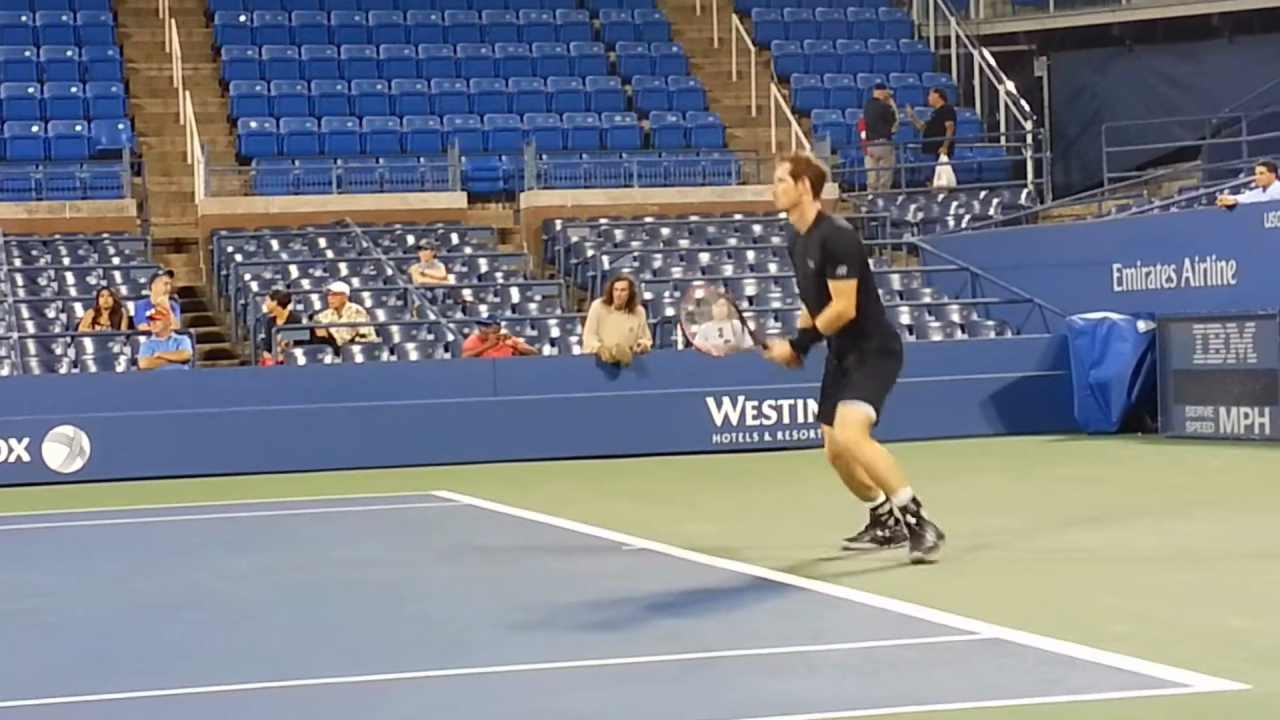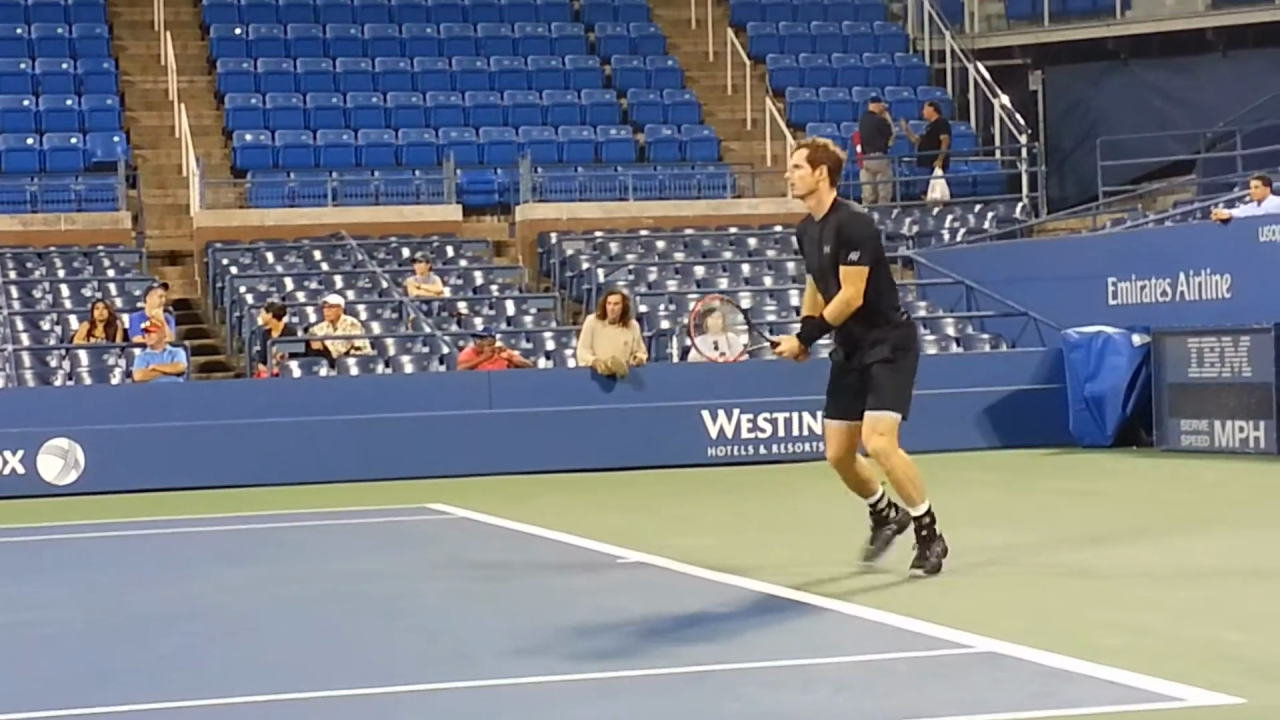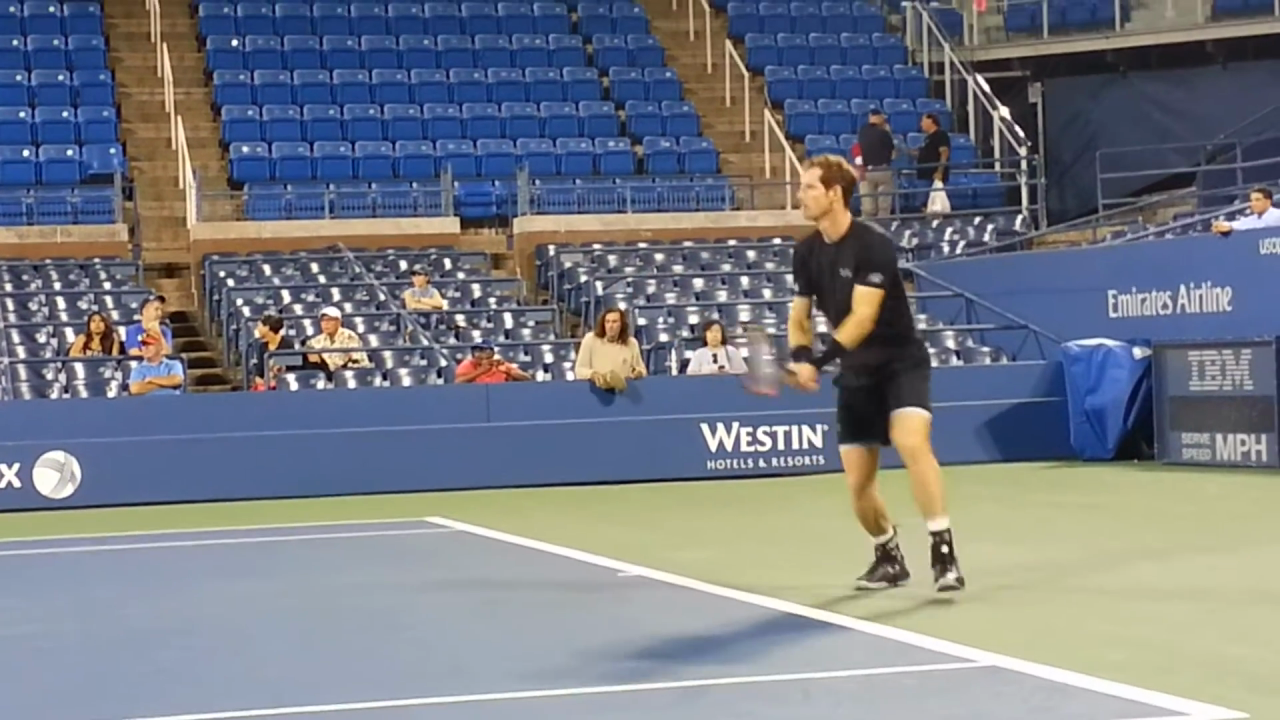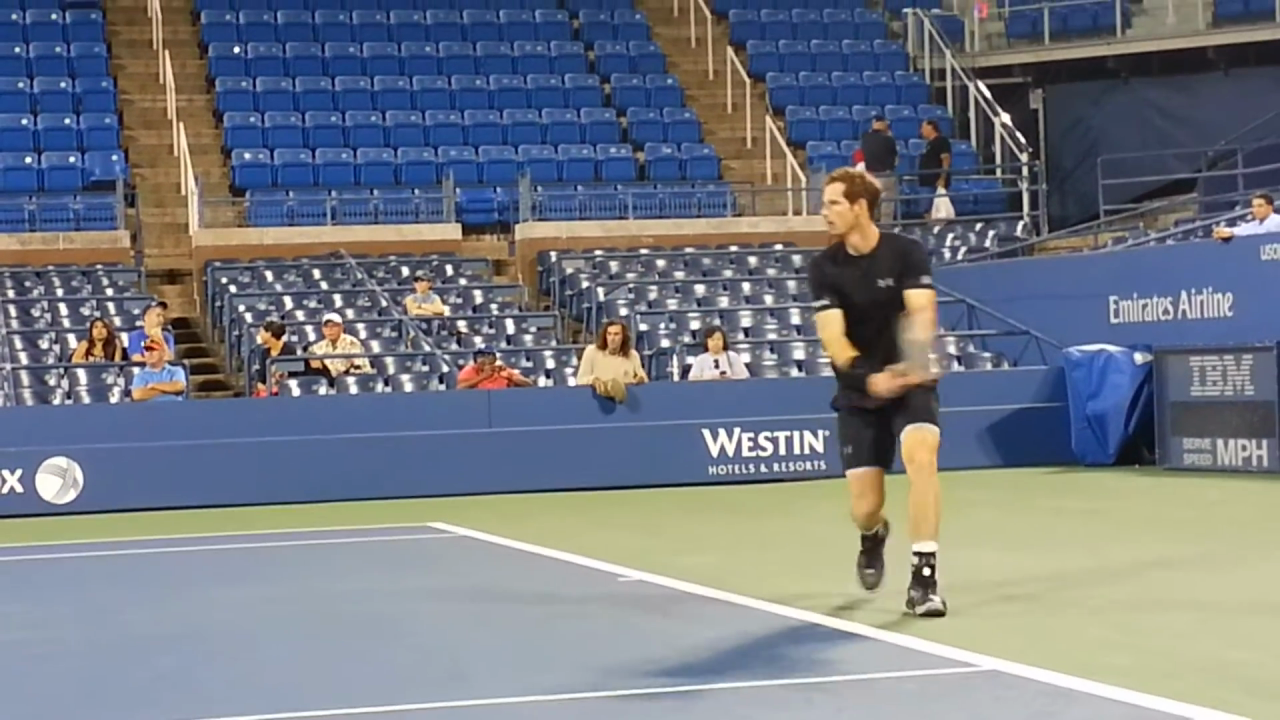
dt=0.2s
person 1, frame 1
left shoulder: (837, 236)
right shoulder: (797, 240)
left elbow: (845, 308)
left wrist: (798, 343)
right wrist: (798, 344)
left hip: (873, 350)
right hip: (843, 354)
left knee: (849, 435)
right knee: (837, 451)
left ankle: (917, 522)
right ankle: (884, 520)
person 1, frame 2
left shoulder: (854, 223)
right shoulder: (806, 230)
left elbow: (852, 296)
left wrist: (804, 336)
right wrist: (804, 334)
left hip: (889, 345)
right hip: (850, 349)
left knee: (878, 443)
right knee: (838, 454)
left ankle: (928, 532)
right ankle: (886, 513)
person 1, frame 3
left shoulder: (875, 244)
right shoulder: (806, 251)
left elbow: (863, 319)
right elbow: (798, 317)
left wrist: (819, 360)
right wrist: (800, 359)
left hip: (903, 362)
right hip: (857, 374)
left knee: (912, 441)
right knee: (858, 483)
left ankle: (943, 549)
right ankle: (888, 557)
person 1, frame 4
left shoulder: (906, 251)
right shoulder: (823, 267)
left elbow: (924, 319)
right elbow: (833, 339)
left wrist: (910, 364)
right wrist: (866, 376)
left hip: (911, 383)
right hip: (861, 395)
left knee: (919, 454)
right knee: (865, 508)
left ankle: (923, 575)
right ankle: (874, 536)
